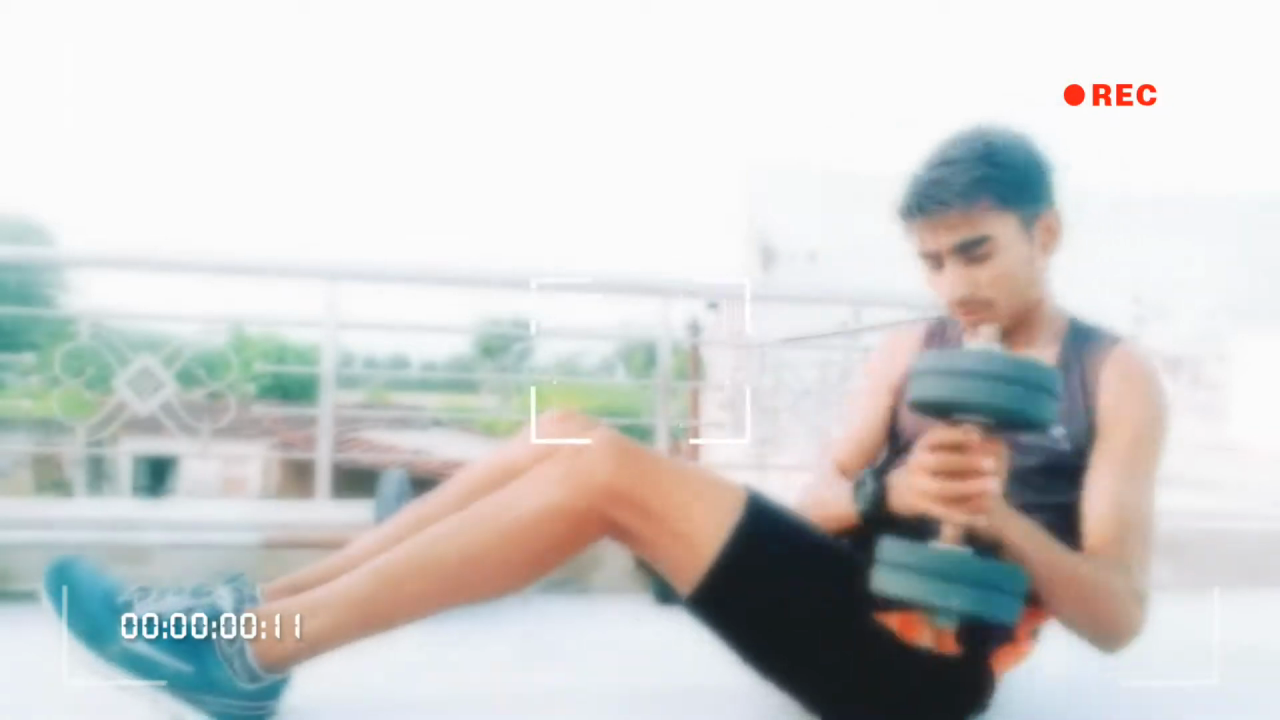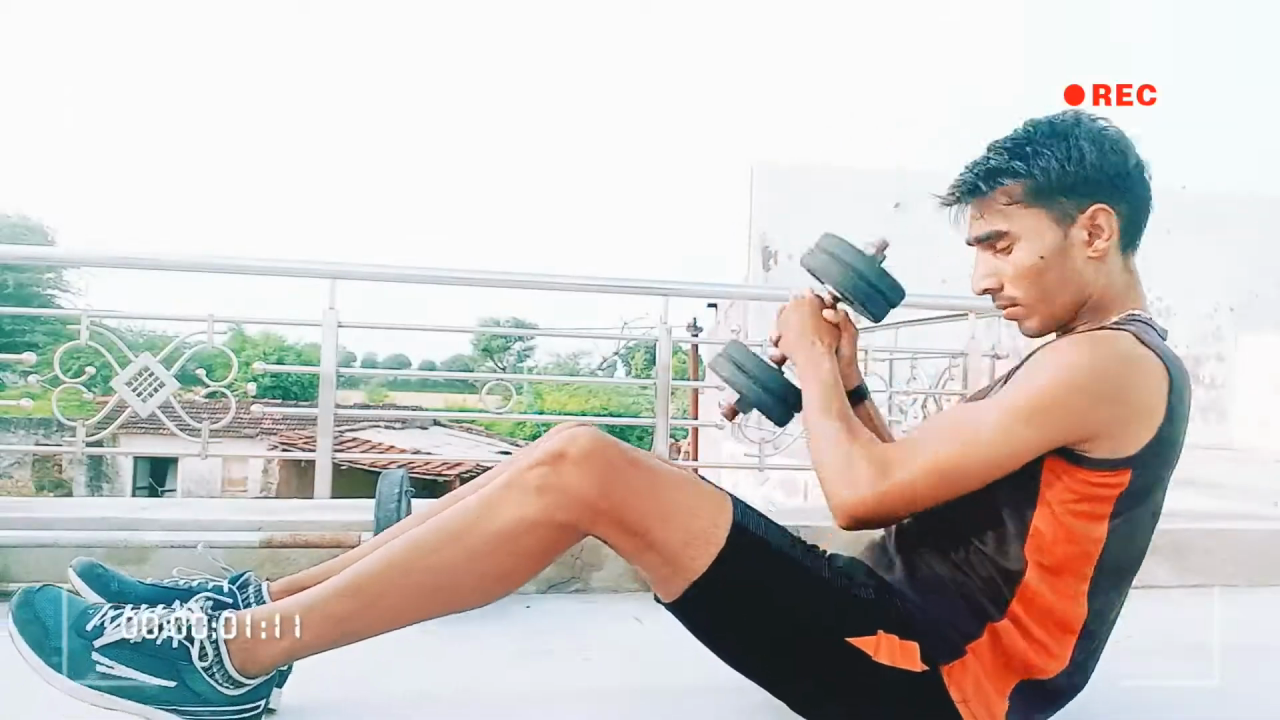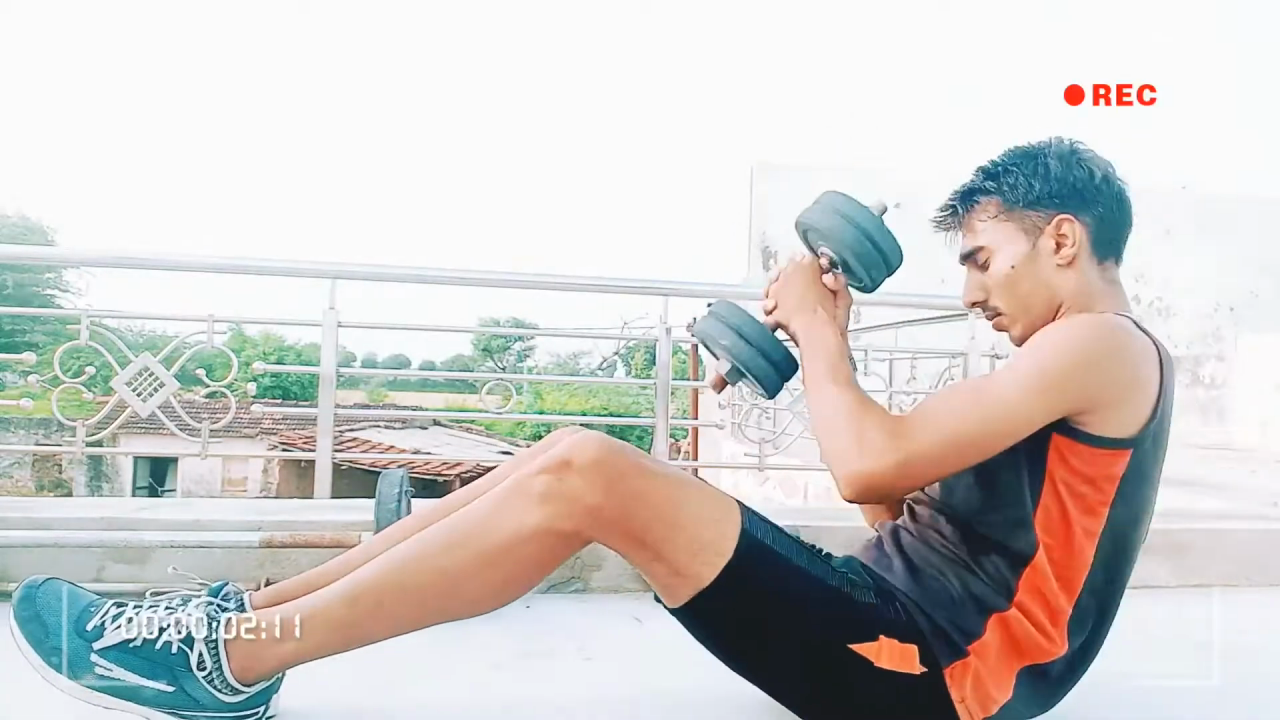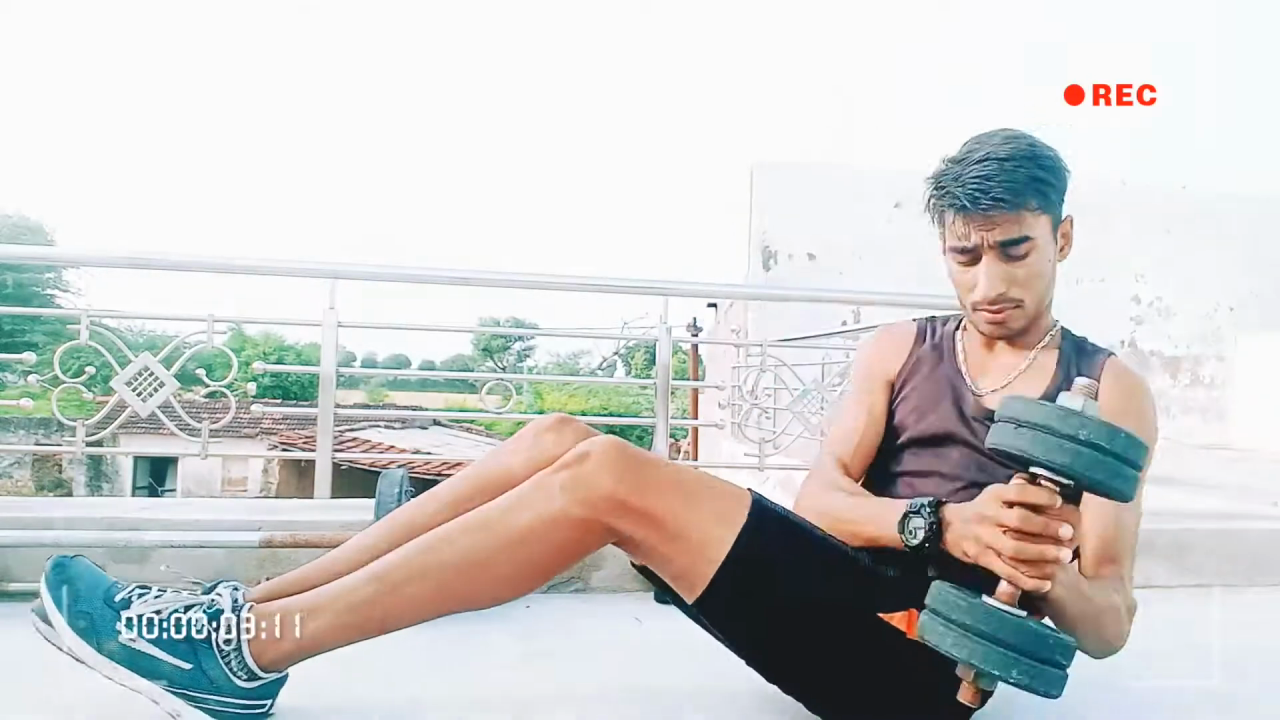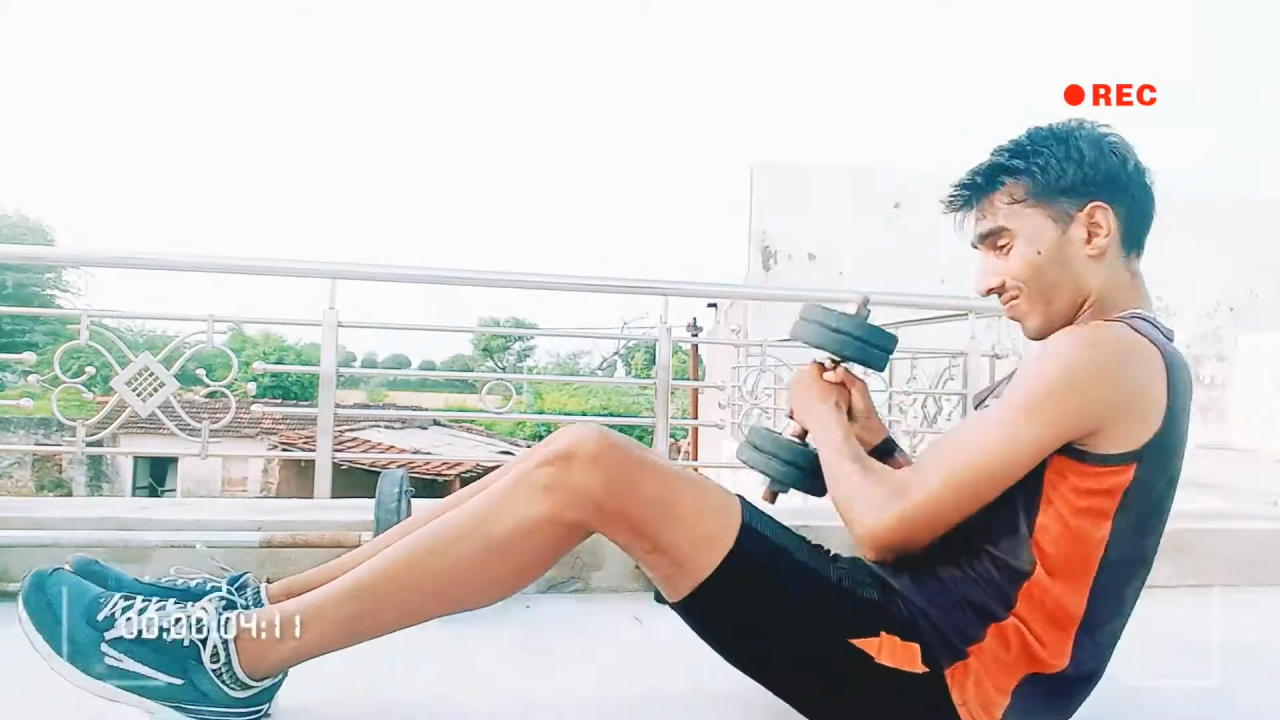
dt=1s
person 1, frame 1
left shoulder: (1116, 378)
right shoulder: (914, 349)
left elbow: (1119, 614)
right elbow: (821, 498)
left wrist: (1003, 525)
right wrist: (891, 493)
right hip: (852, 601)
left knee: (603, 471)
right knee: (564, 442)
right ankle: (255, 610)
person 1, frame 2
left shoulder: (1103, 364)
right shoulder: (1126, 368)
left elbow: (860, 494)
left wrist: (818, 368)
right wrist: (848, 397)
left knee: (582, 472)
right knee: (577, 458)
right ankle: (259, 603)
person 1, frame 3
left shoulder: (1106, 351)
right shoulder: (1064, 369)
left elbow: (868, 472)
right elbow: (886, 481)
left wrist: (820, 330)
right wrist: (824, 340)
right hip: (879, 619)
left knee: (585, 474)
right knee: (573, 461)
right ankle: (250, 609)
person 1, frame 4
left shoulder: (1110, 389)
right shoulder: (901, 347)
left elbow: (1107, 623)
right elbow: (819, 496)
left wrist: (1053, 579)
right wrist: (942, 523)
right hip: (850, 611)
left knee: (607, 478)
right knee: (559, 439)
right ankle: (252, 610)
person 1, frame 5
left shoulder: (1094, 358)
right shoulder: (1146, 367)
left elbow: (887, 525)
left wrist: (827, 428)
right wrist: (869, 440)
left knee: (587, 469)
right knee: (586, 460)
right ankle: (258, 603)
